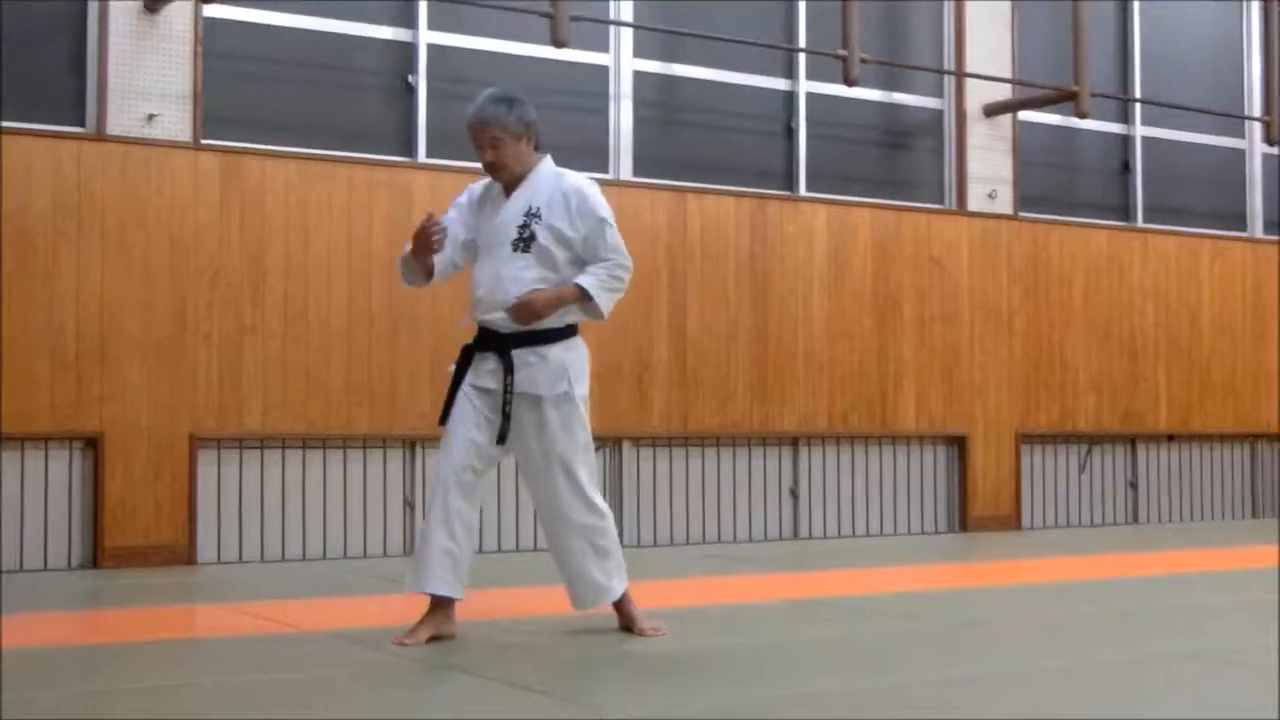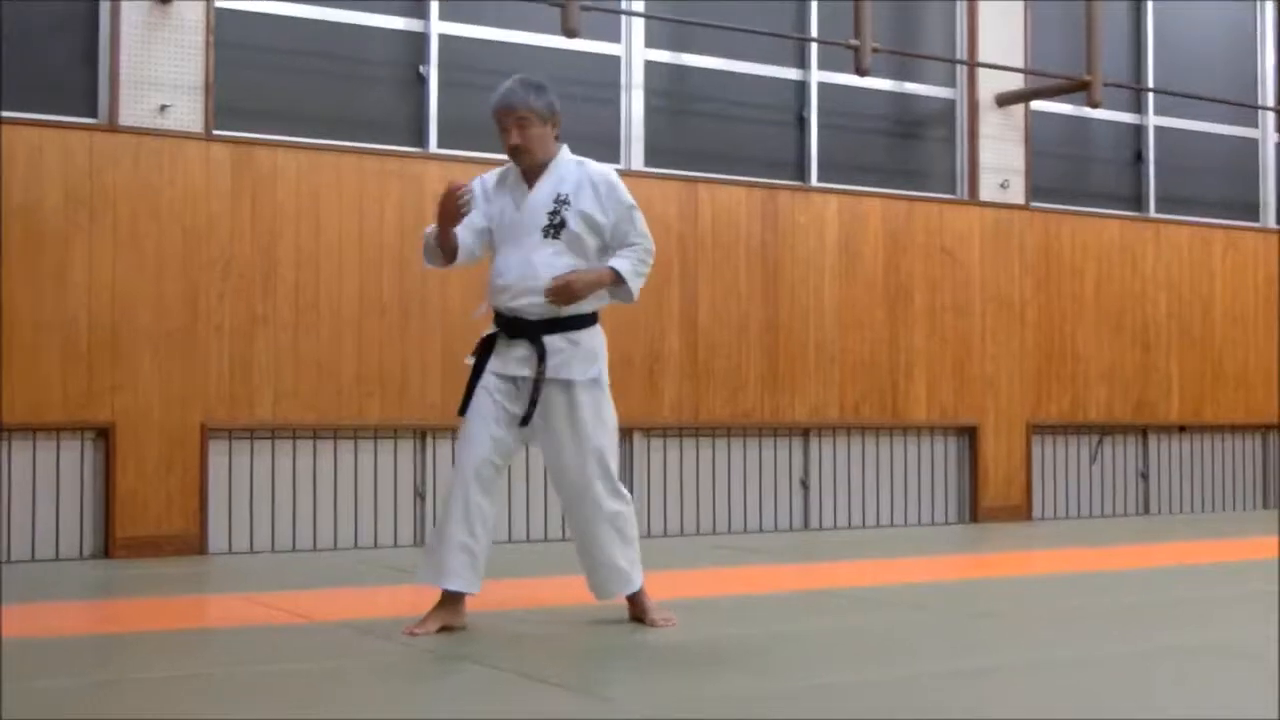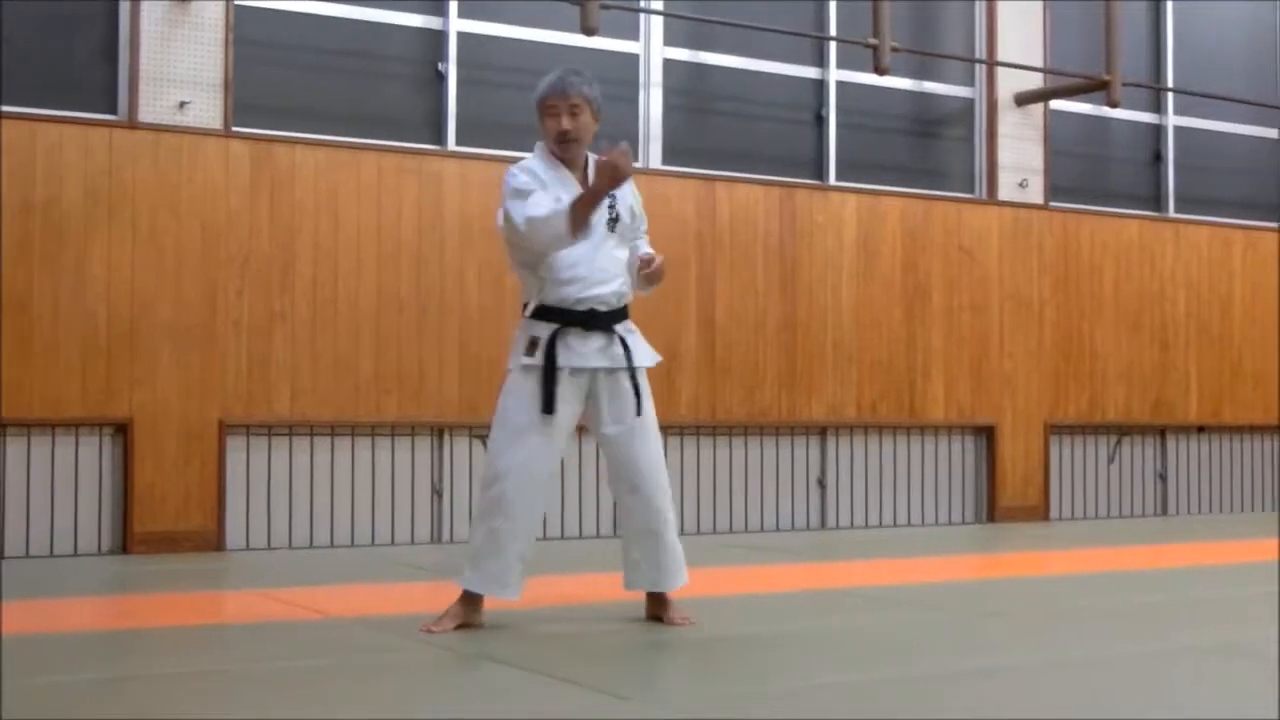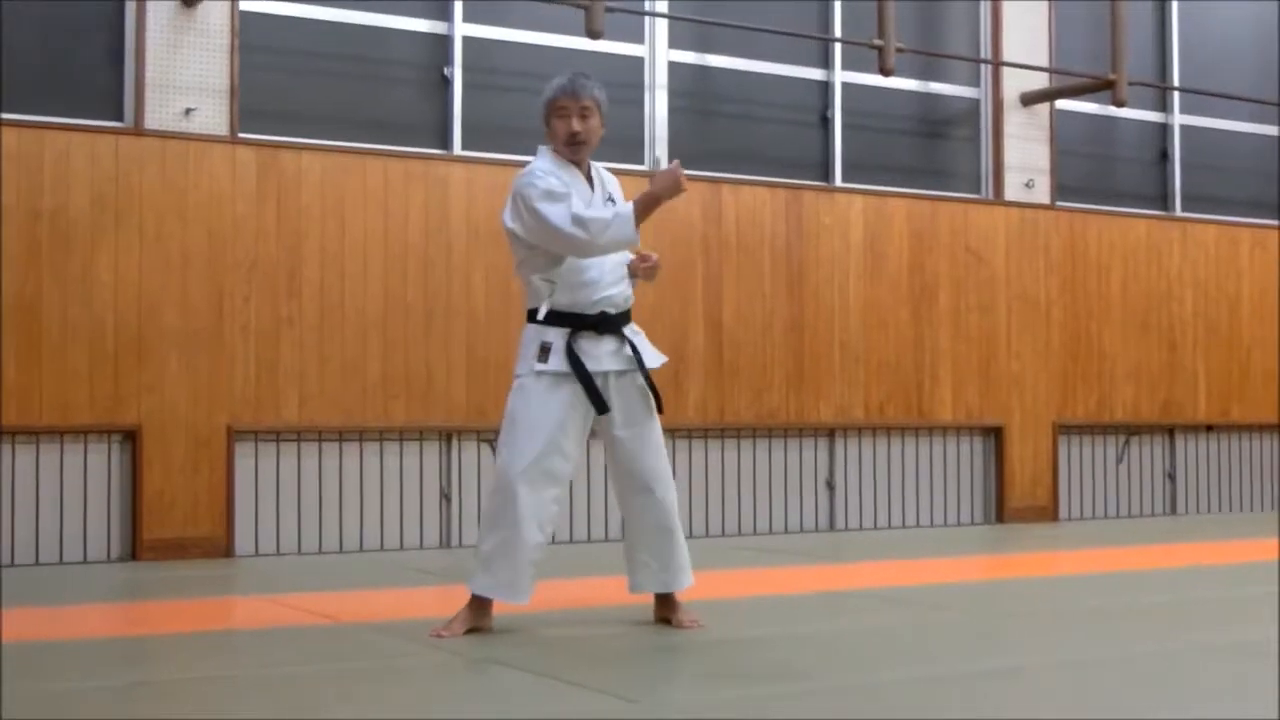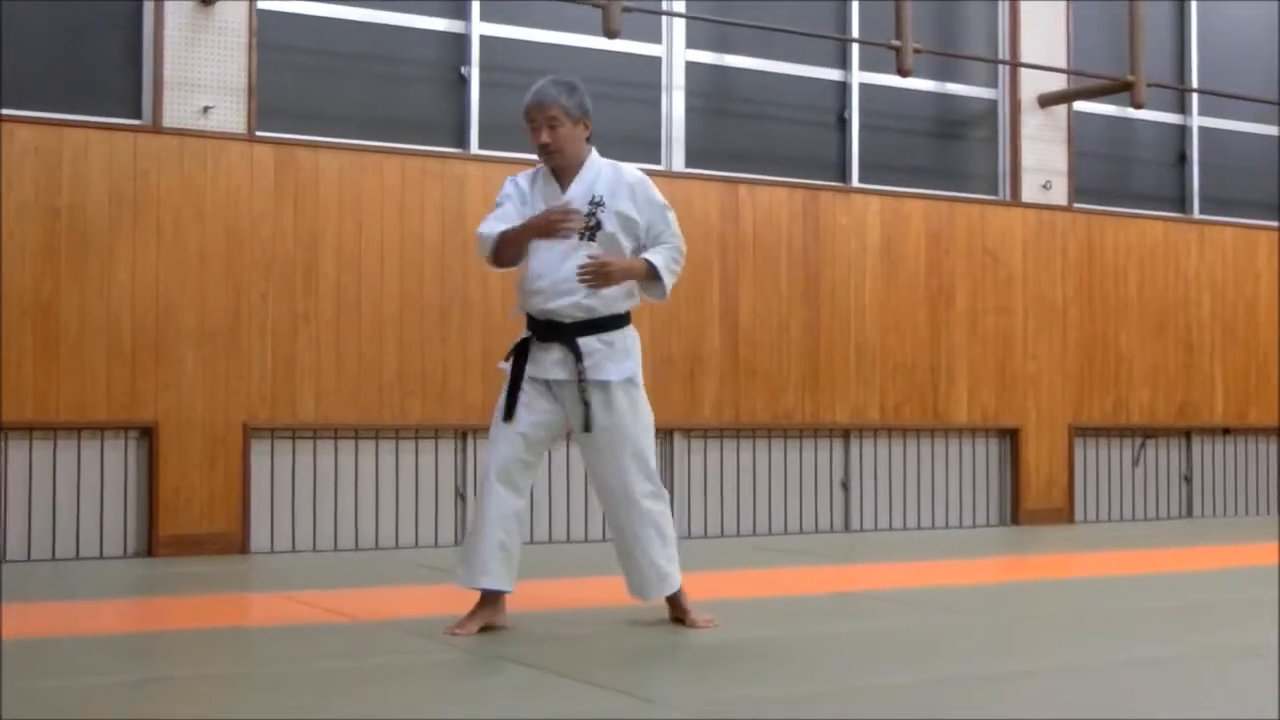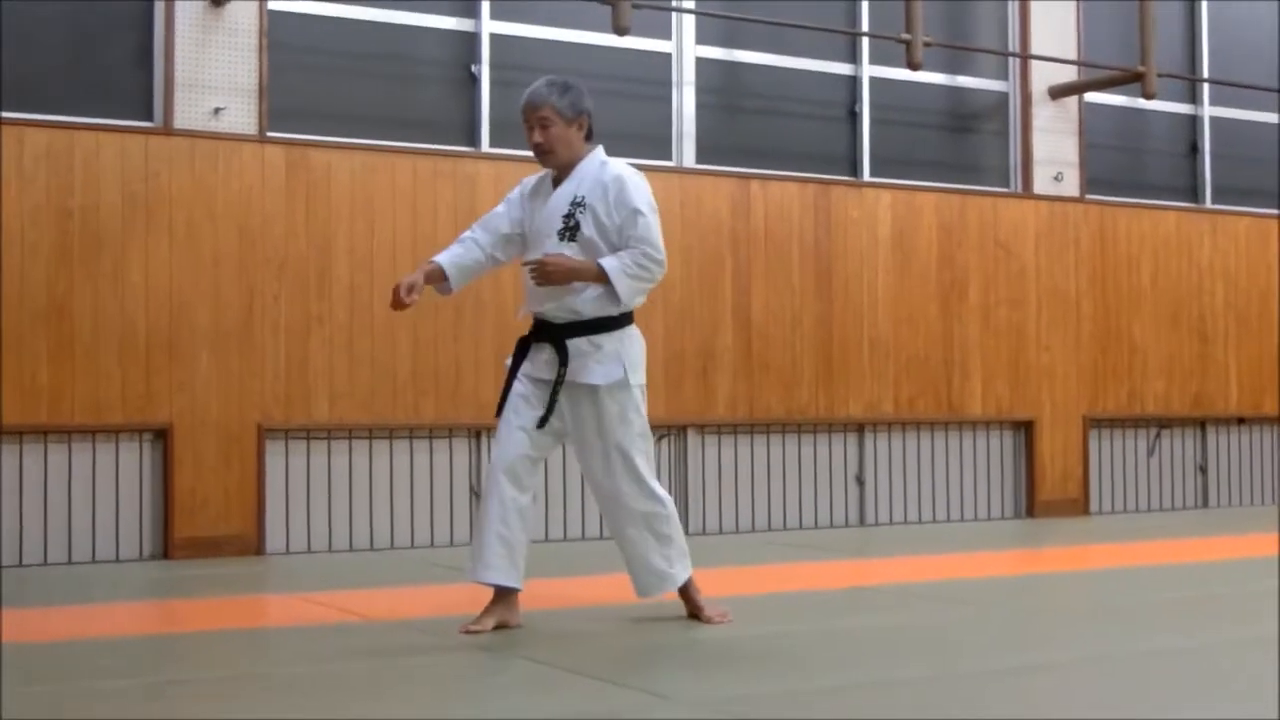
dt=0.3s
person 1, frame 1
left shoulder: (574, 192)
right shoulder: (476, 200)
left elbow: (615, 269)
right elbow: (434, 267)
left wrist: (556, 297)
right wrist: (419, 251)
left hip: (549, 363)
right hip: (487, 361)
left knee: (566, 490)
right knee: (453, 476)
left ankle: (622, 602)
right ankle: (441, 609)
person 1, frame 2
left shoulder: (596, 180)
right shoulder: (491, 187)
left elbow: (639, 250)
right elbow: (450, 253)
left wrist: (592, 279)
right wrist: (445, 225)
left hip: (572, 350)
right hip: (507, 349)
left knee: (590, 477)
right knee: (473, 467)
left ankle: (635, 595)
right ankle: (452, 601)
person 1, frame 3
left shoulder: (610, 176)
right shoulder: (524, 177)
right elbow: (546, 235)
left wrist: (646, 265)
right wrist: (599, 190)
left hip: (614, 342)
right hip: (550, 345)
left knee: (644, 473)
right knee: (516, 470)
left ankle: (657, 594)
right ankle: (472, 599)
person 1, frame 4
left shoulder: (606, 181)
right shoulder: (536, 182)
right elbow: (588, 236)
left wrist: (637, 265)
right wrist: (654, 197)
left hip: (618, 345)
right hip: (557, 351)
left knee: (648, 475)
right knee: (527, 474)
left ankle: (665, 597)
right ankle: (482, 603)
person 1, frame 5
left shoulder: (628, 182)
right shoulder: (521, 187)
left elbow: (671, 251)
right elbow: (496, 249)
left wrist: (628, 269)
right wrist: (531, 229)
left hip: (605, 351)
right hip: (540, 352)
left knee: (630, 479)
right knee: (503, 469)
left ankle: (674, 596)
right ankle: (491, 601)
person 1, frame 6
left shoulder: (620, 182)
right shoulder: (531, 192)
left elbow: (650, 261)
right elbow: (480, 243)
left wrist: (578, 270)
right wrist: (424, 274)
left hip: (603, 352)
right hip: (544, 352)
left knee: (625, 479)
right knee: (509, 466)
left ankle: (686, 588)
right ankle: (504, 598)
